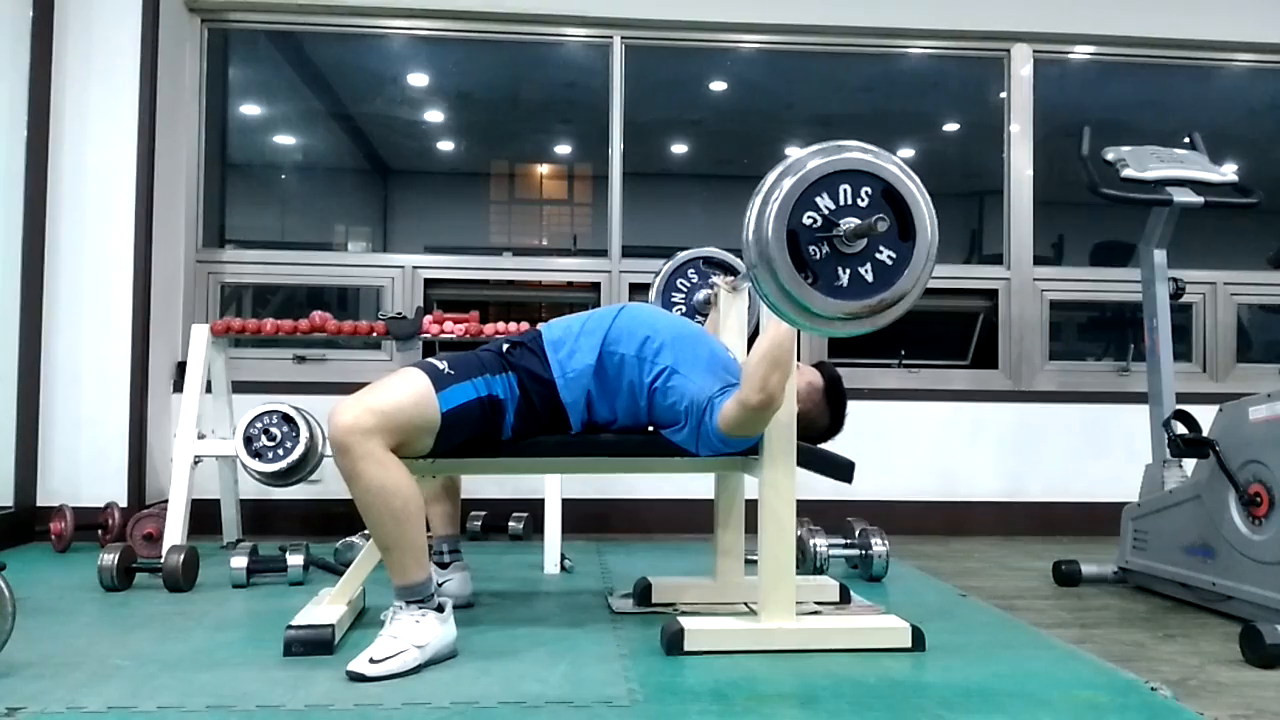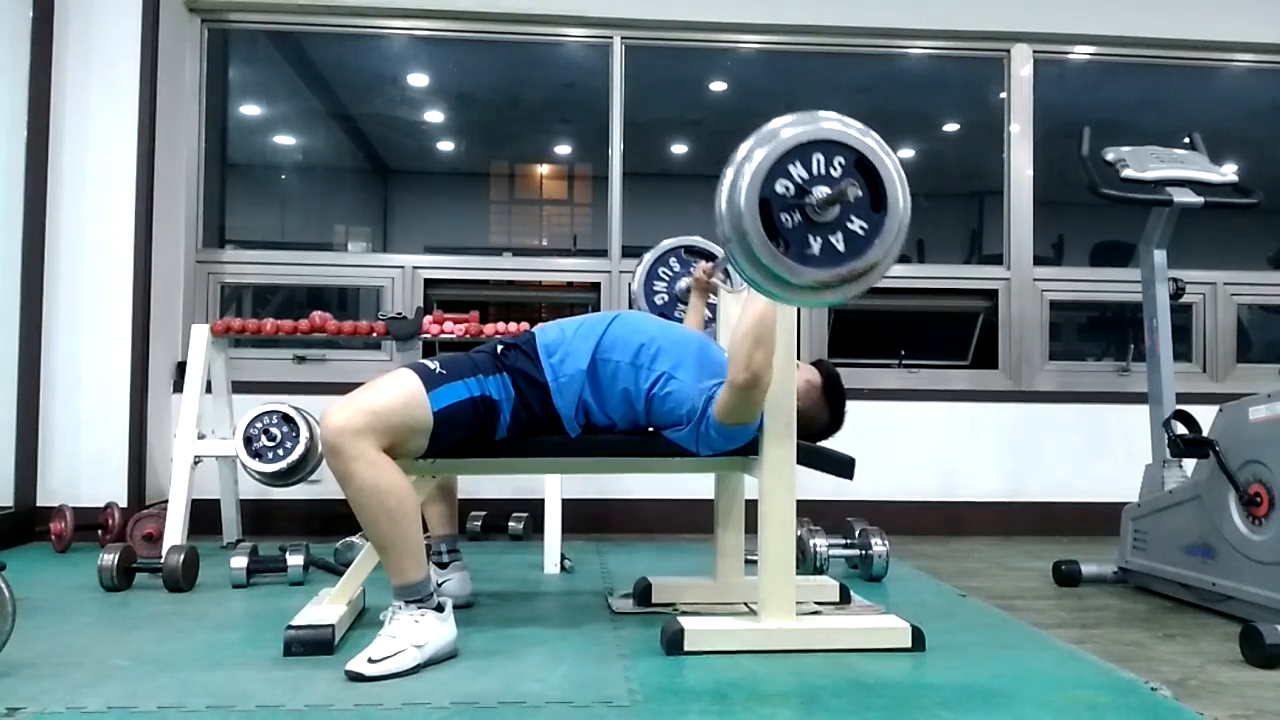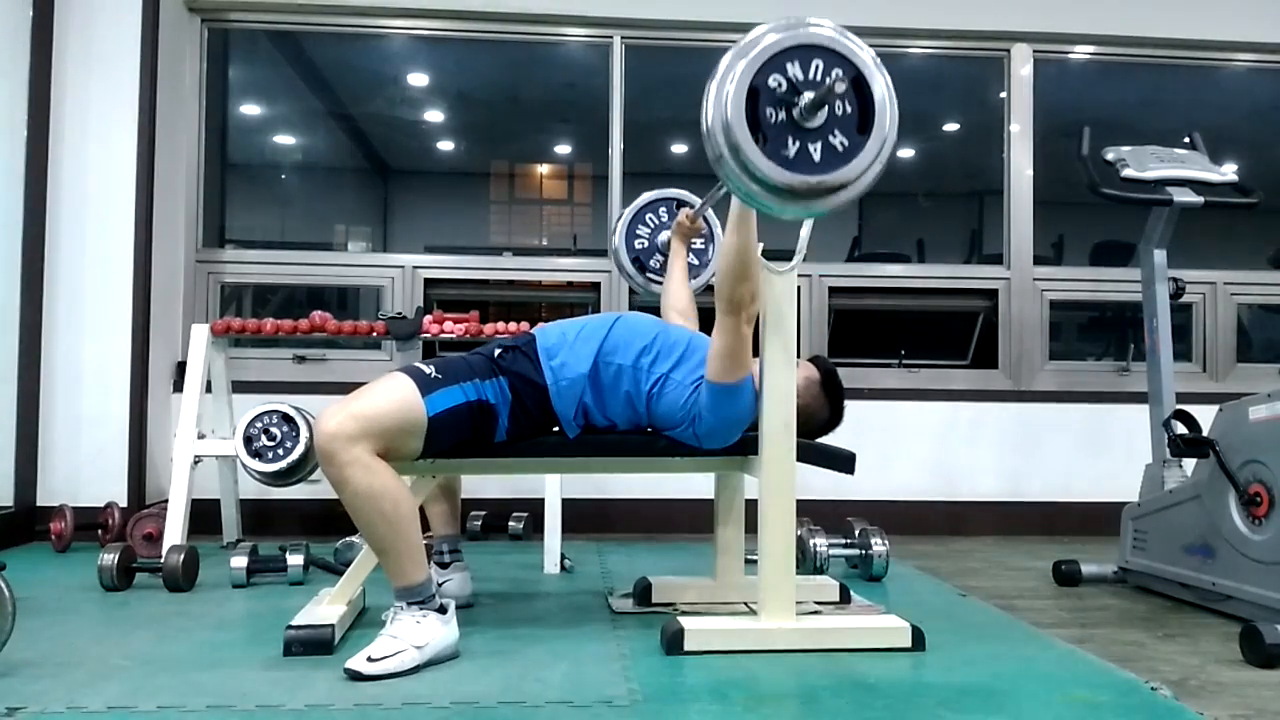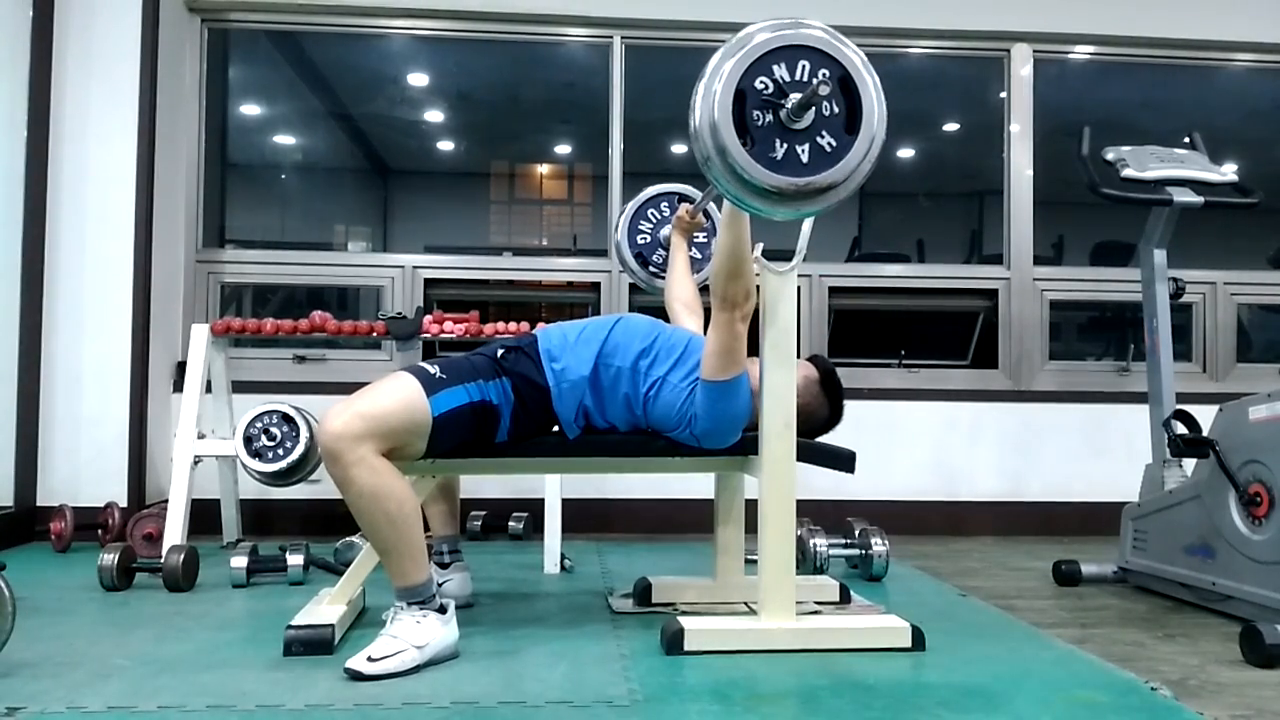
dt=0.5s
person 1, frame 1
left shoulder: (731, 416)
right shoulder: (730, 382)
left elbow: (761, 395)
right wrist: (722, 306)
left knee: (354, 425)
left ankle: (422, 614)
right ankle: (445, 567)
person 1, frame 2
left shoulder: (729, 416)
right shoulder: (723, 379)
left elbow: (747, 373)
right wrist: (699, 296)
left knee: (347, 428)
left ankle: (422, 613)
right ankle: (444, 567)
person 1, frame 3
left shoulder: (725, 412)
right shoulder: (722, 372)
left elbow: (737, 308)
right elbow: (678, 315)
left wrist: (747, 194)
right wrist: (678, 243)
left knee: (340, 433)
left ankle: (423, 615)
right ankle: (445, 566)
person 1, frame 4
left shoulder: (722, 412)
right shoulder: (720, 371)
left elbow: (733, 305)
right elbow: (685, 308)
right wrist: (680, 239)
left knee: (344, 433)
left ankle: (424, 613)
right ankle: (444, 566)
